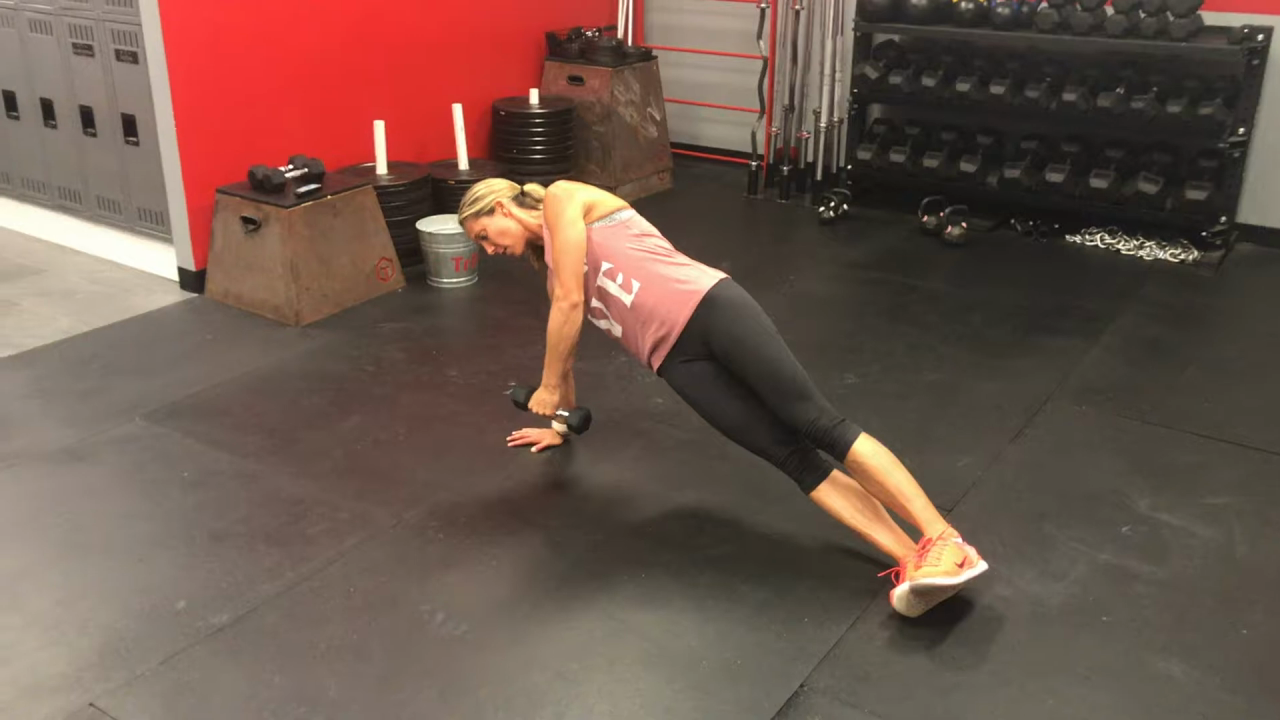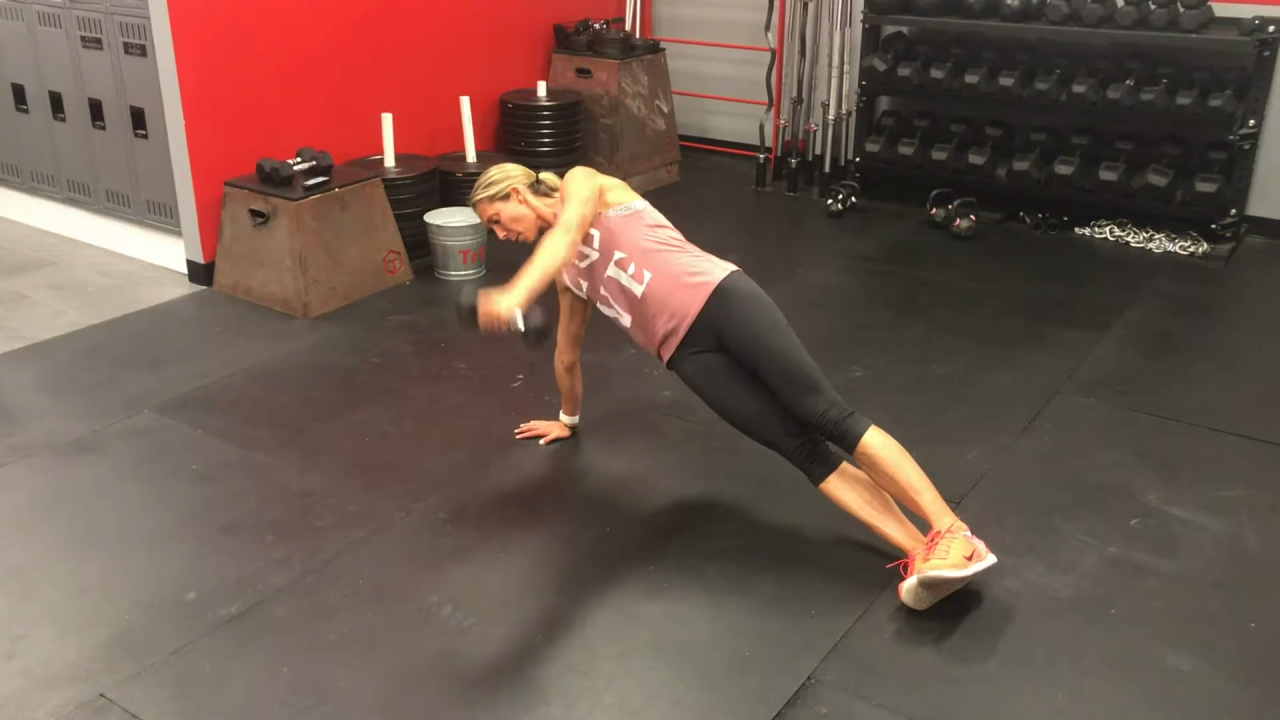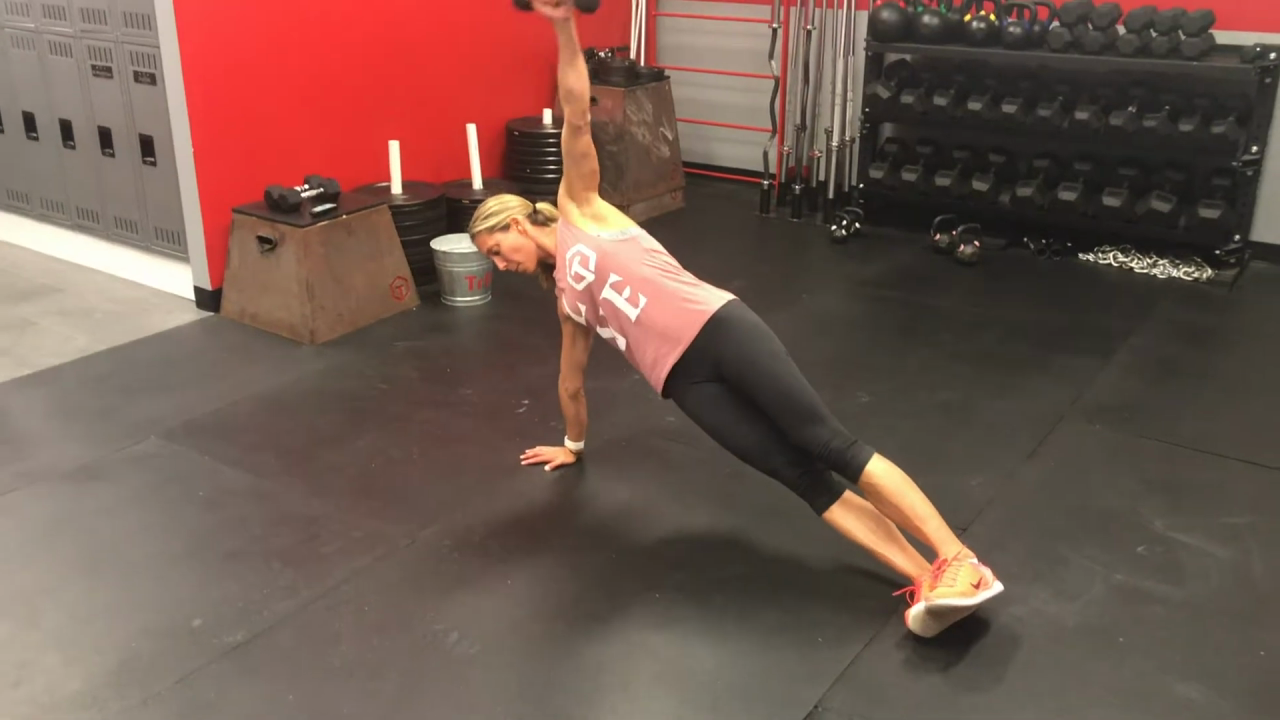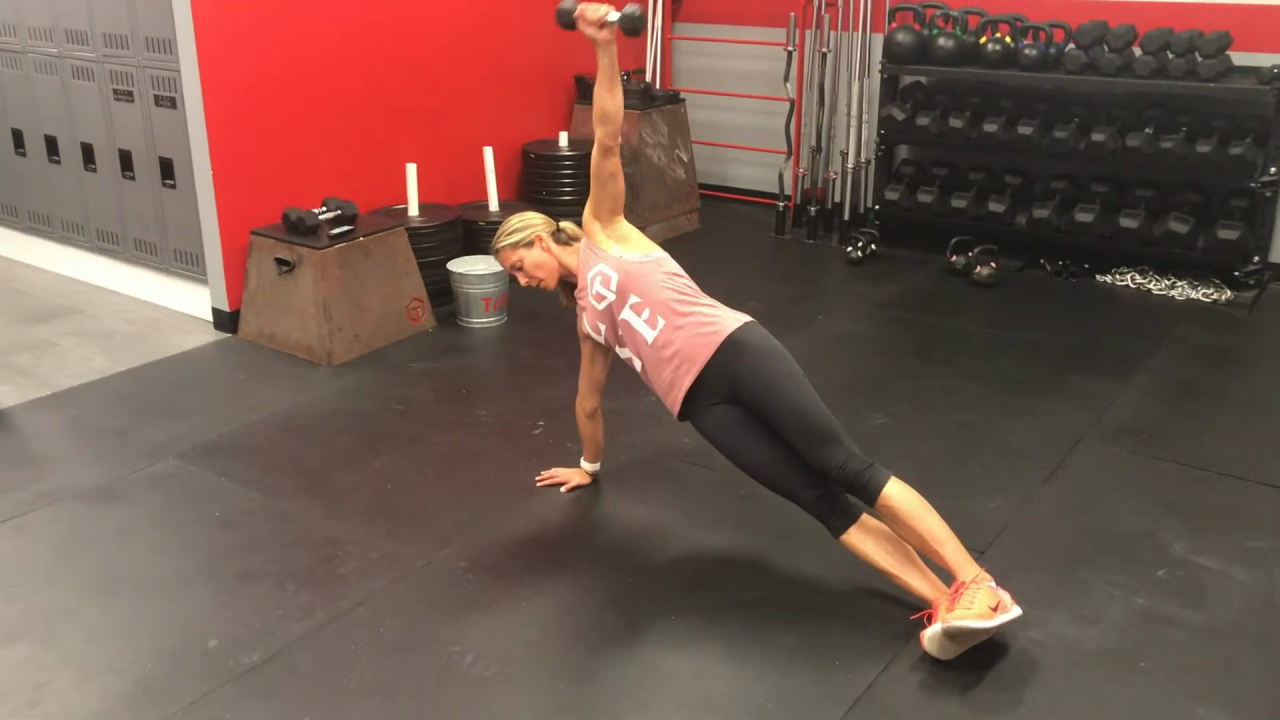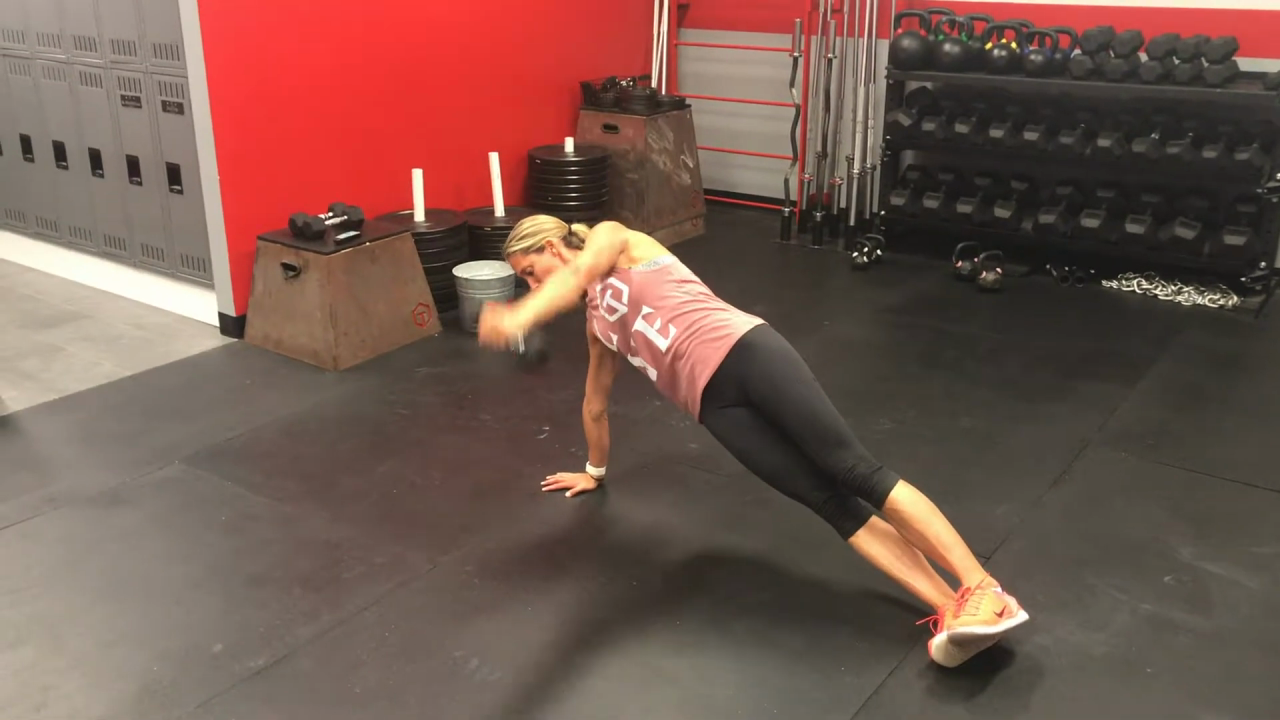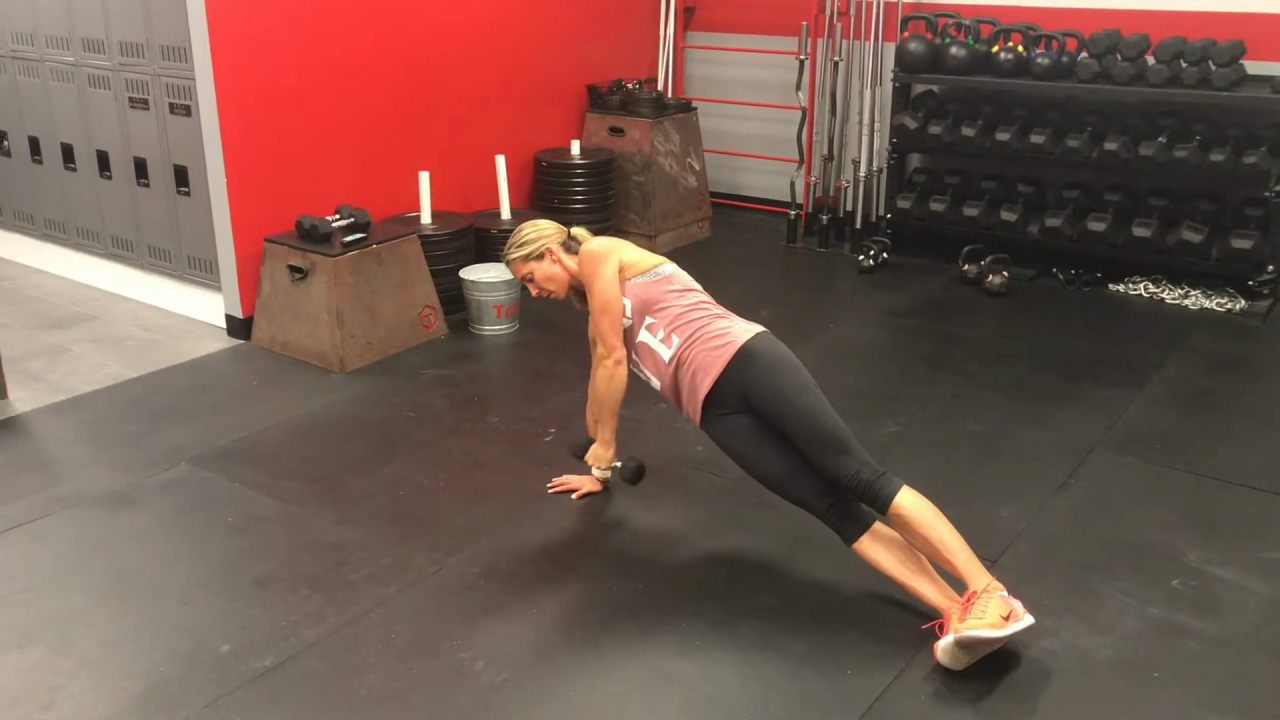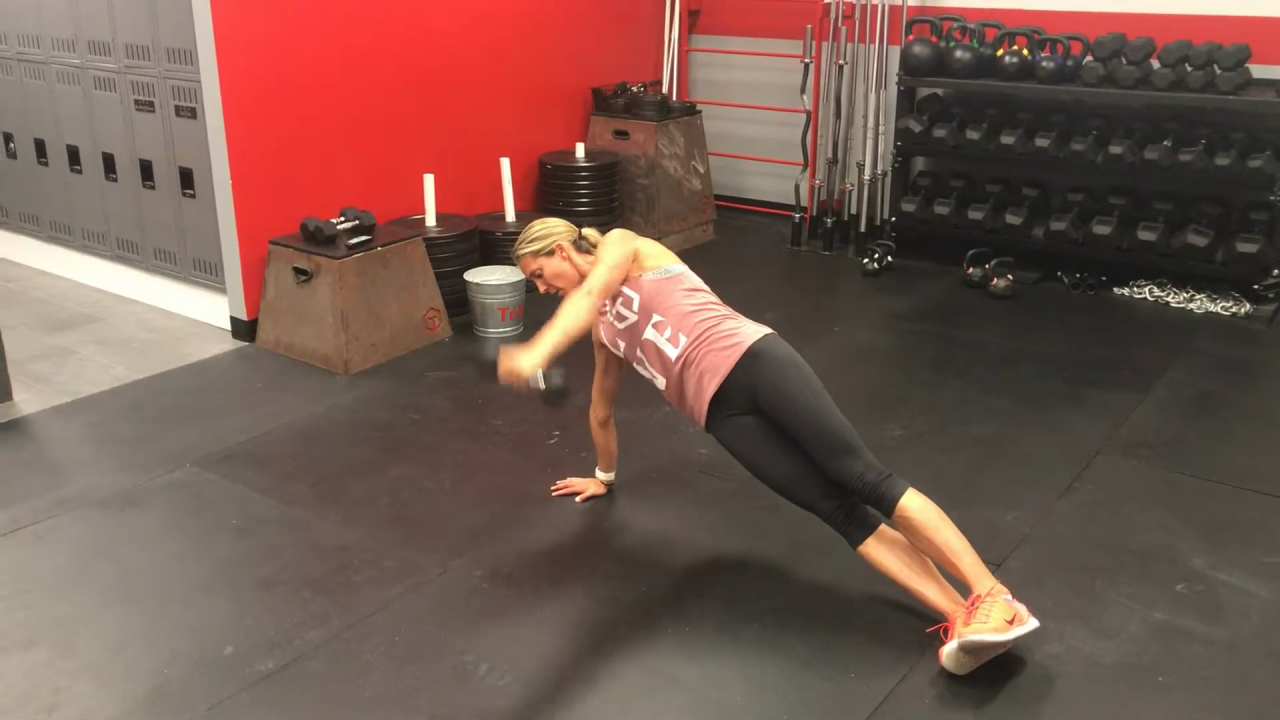
dt=0.7s
person 1, frame 1
left shoulder: (563, 199)
right shoulder: (553, 267)
left elbow: (570, 302)
right elbow: (564, 351)
left wrist: (546, 387)
right wrist: (561, 422)
left hip: (710, 306)
right hip: (677, 356)
left knee: (819, 423)
right knee: (794, 456)
left ankle: (944, 541)
right ankle: (910, 559)
person 1, frame 2
left shoulder: (581, 185)
right shoulder: (566, 271)
left elbow: (564, 237)
right elbow: (567, 350)
left wrist: (513, 297)
right wrist: (568, 418)
left hip: (720, 298)
right hip: (687, 348)
left knee: (828, 417)
right knee: (802, 448)
left ankle: (952, 533)
right ankle: (920, 553)
person 1, frame 3
left shoulder: (577, 210)
right shoulder: (565, 294)
left elbow: (577, 118)
right elbow: (572, 379)
right wrist: (573, 445)
left hip: (718, 326)
right hip: (687, 378)
left knee: (833, 446)
right knee: (804, 477)
left ankle: (958, 562)
right ankle: (926, 580)
person 1, frame 4
left shoulder: (601, 232)
right shoulder: (586, 315)
left elbow: (607, 143)
right elbow: (589, 399)
right wrist: (589, 467)
left hip: (735, 349)
right hip: (702, 401)
left knee: (849, 470)
right knee: (820, 501)
left ankle: (976, 587)
right ankle: (943, 605)
person 1, frame 5
left shoulder: (612, 240)
right shoulder: (597, 321)
left elbow: (571, 277)
right elbow: (596, 402)
left wrist: (520, 316)
right wrist: (594, 470)
left hip: (744, 350)
right hip: (715, 399)
left knee: (857, 471)
right knee: (832, 501)
left ankle: (983, 591)
right ankle: (950, 609)
person 1, frame 6
left shoulder: (599, 254)
right shoulder: (595, 317)
left elbow: (612, 360)
right elbow: (599, 396)
left wrist: (604, 444)
right wrist: (600, 470)
left hip: (747, 358)
right hip: (716, 407)
left knee: (860, 477)
right knee: (834, 507)
left ankle: (989, 594)
right ankle: (955, 613)
person 1, frame 7
left shoulder: (624, 249)
right shoulder: (604, 329)
left elbow: (589, 292)
right elbow: (602, 409)
left wrist: (536, 354)
right wrist: (604, 476)
left hip: (754, 359)
right hip: (722, 408)
left knee: (867, 480)
right knee: (840, 510)
left ankle: (994, 599)
right ankle: (960, 617)
